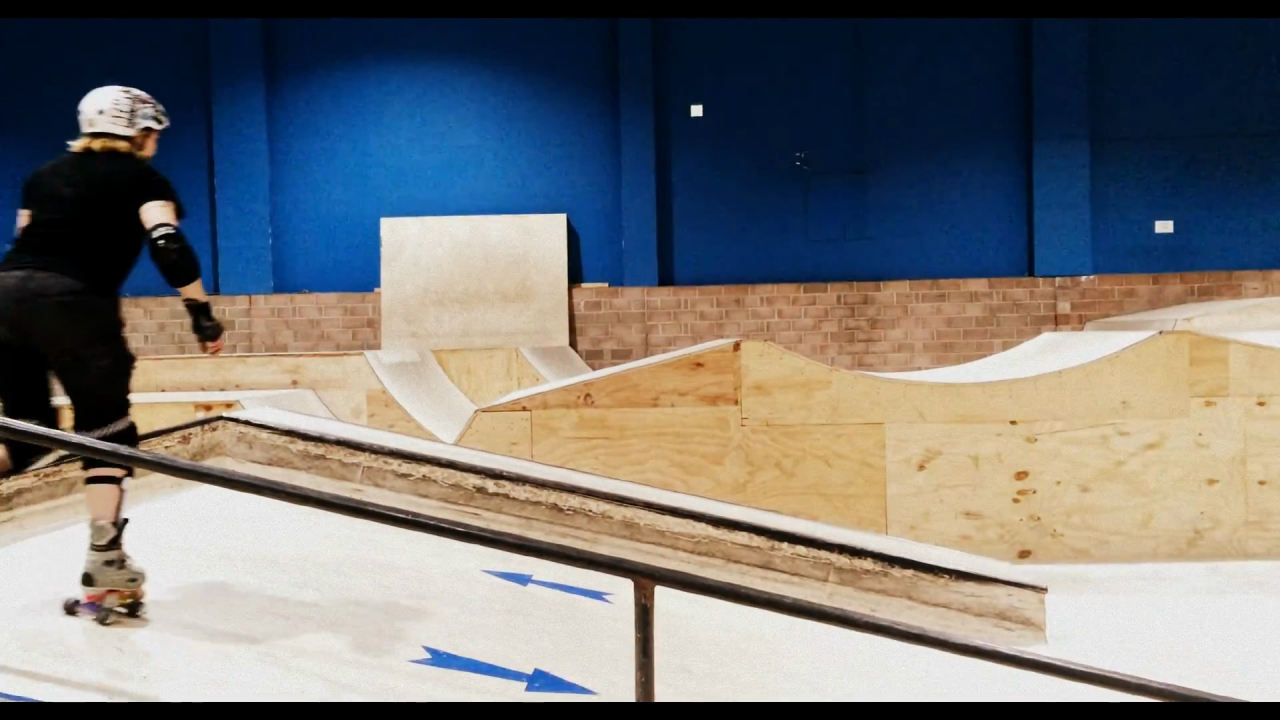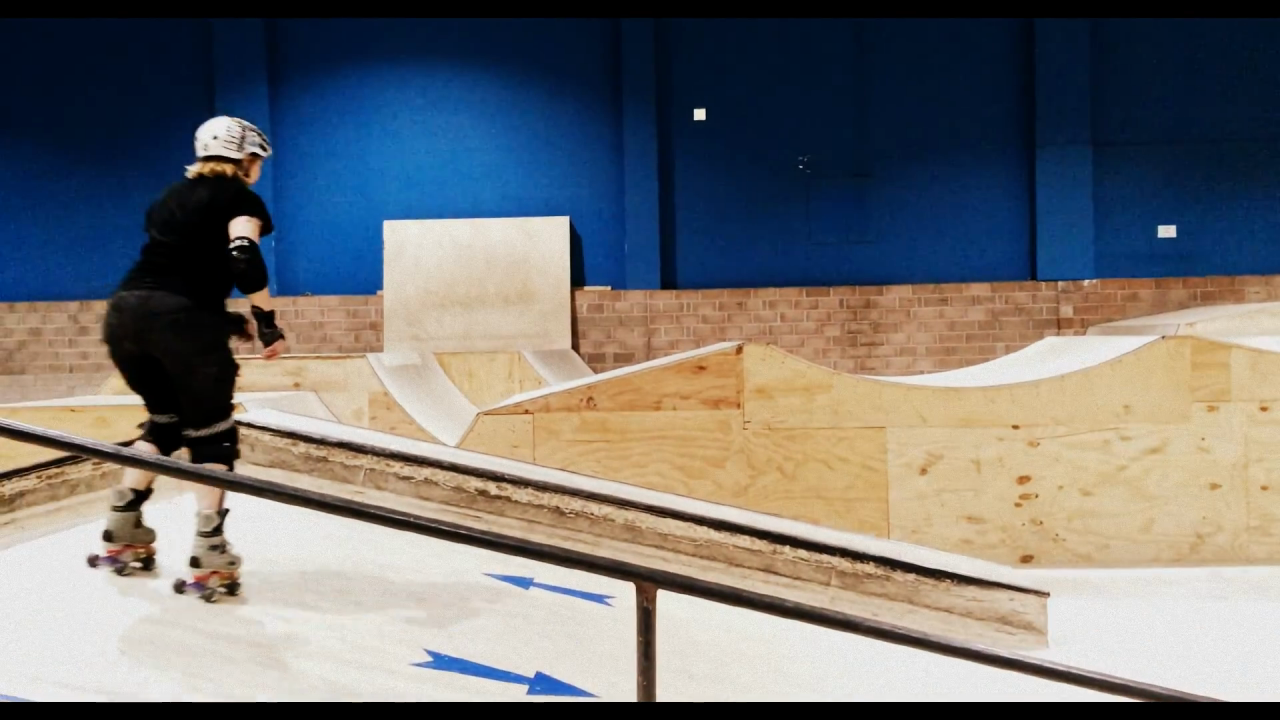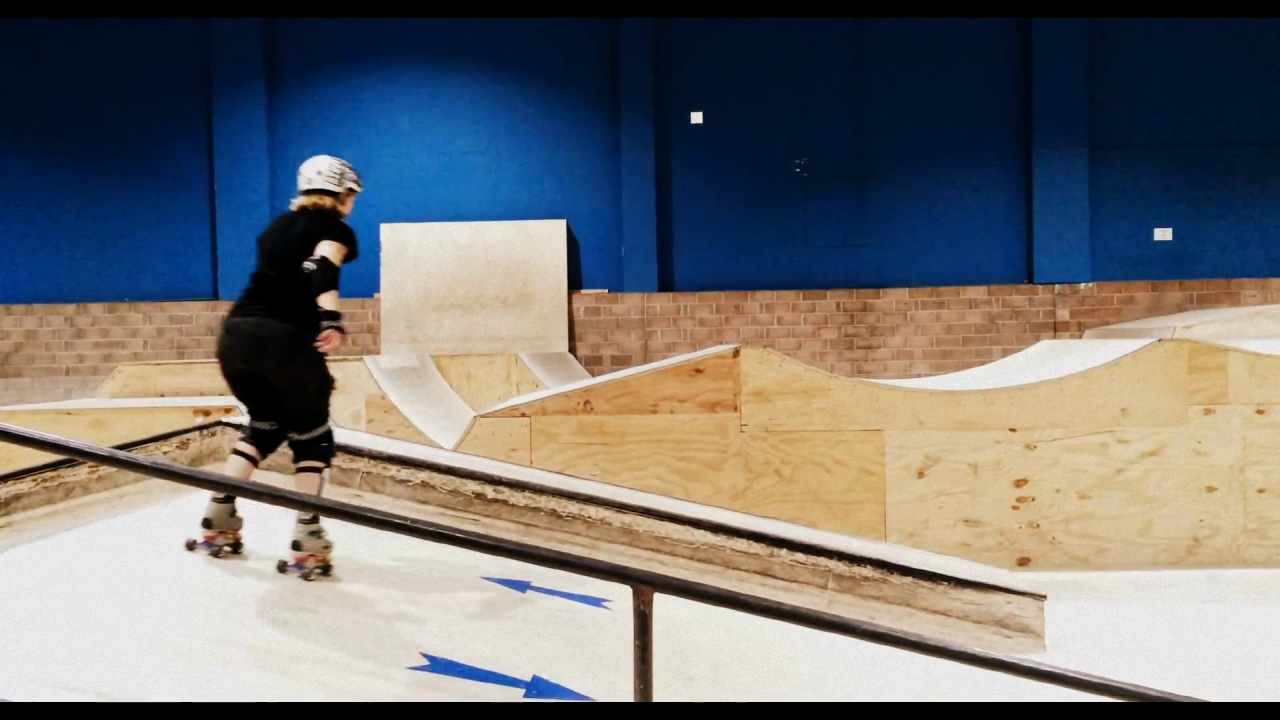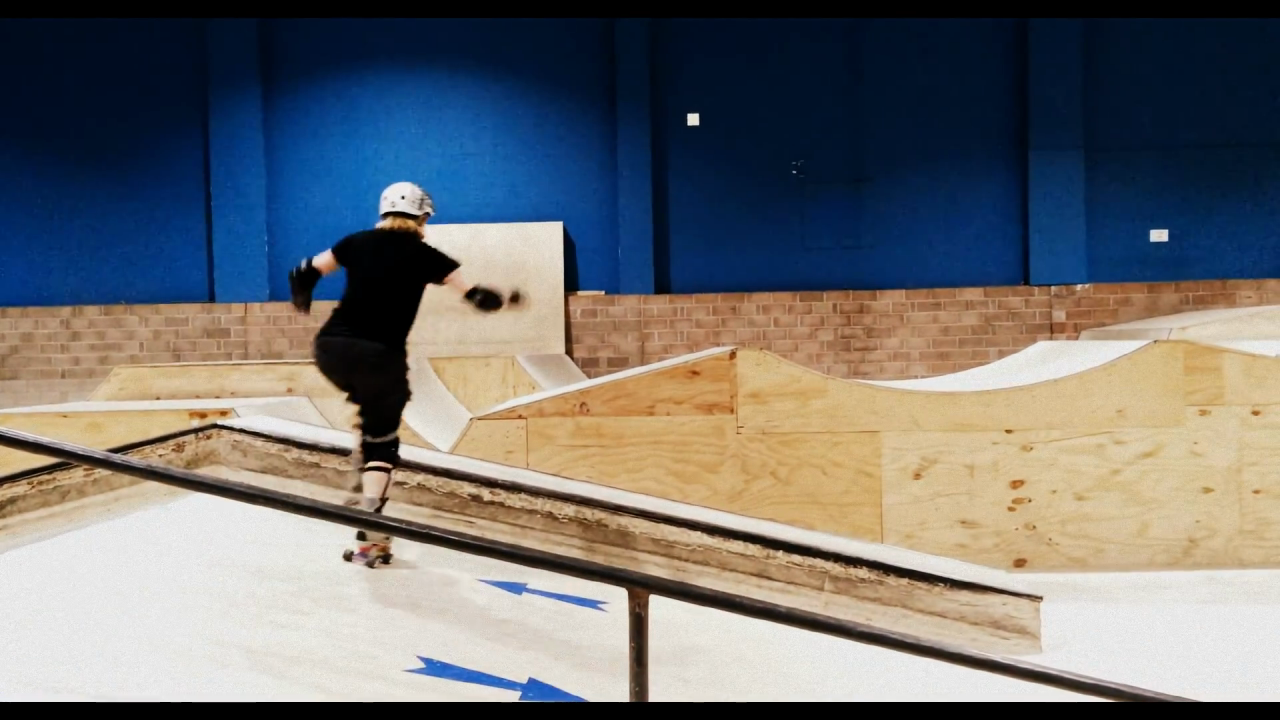
dt=0.3s
person 1, frame 1
left shoulder: (44, 175)
right shoulder: (141, 178)
right elbow: (168, 242)
right wrist: (201, 310)
right hip: (73, 302)
right knee: (108, 433)
person 1, frame 2
left shoulder: (168, 198)
right shoulder: (241, 199)
right elbow: (244, 255)
left wrist: (219, 315)
right wrist: (266, 318)
left hip: (125, 312)
right hip: (183, 319)
left knee: (166, 421)
right knee: (212, 435)
left ankle: (122, 527)
right ankle: (209, 550)
person 1, frame 3
left shoulder: (277, 227)
right shoulder: (333, 228)
right elbow: (319, 271)
right wrist: (331, 319)
left hip: (236, 333)
right hip: (286, 338)
left knee: (265, 427)
right knee: (312, 440)
left ankle: (217, 519)
right ankle: (308, 540)
person 1, frame 4
left shoulder: (358, 242)
right shoulder: (423, 254)
left elbow: (306, 272)
right elbow: (474, 296)
left wrist: (301, 294)
right wrist: (506, 298)
left hip: (330, 347)
right hip: (378, 354)
left knee: (371, 412)
right knee: (382, 441)
left ankle: (366, 486)
right ankle: (371, 535)
